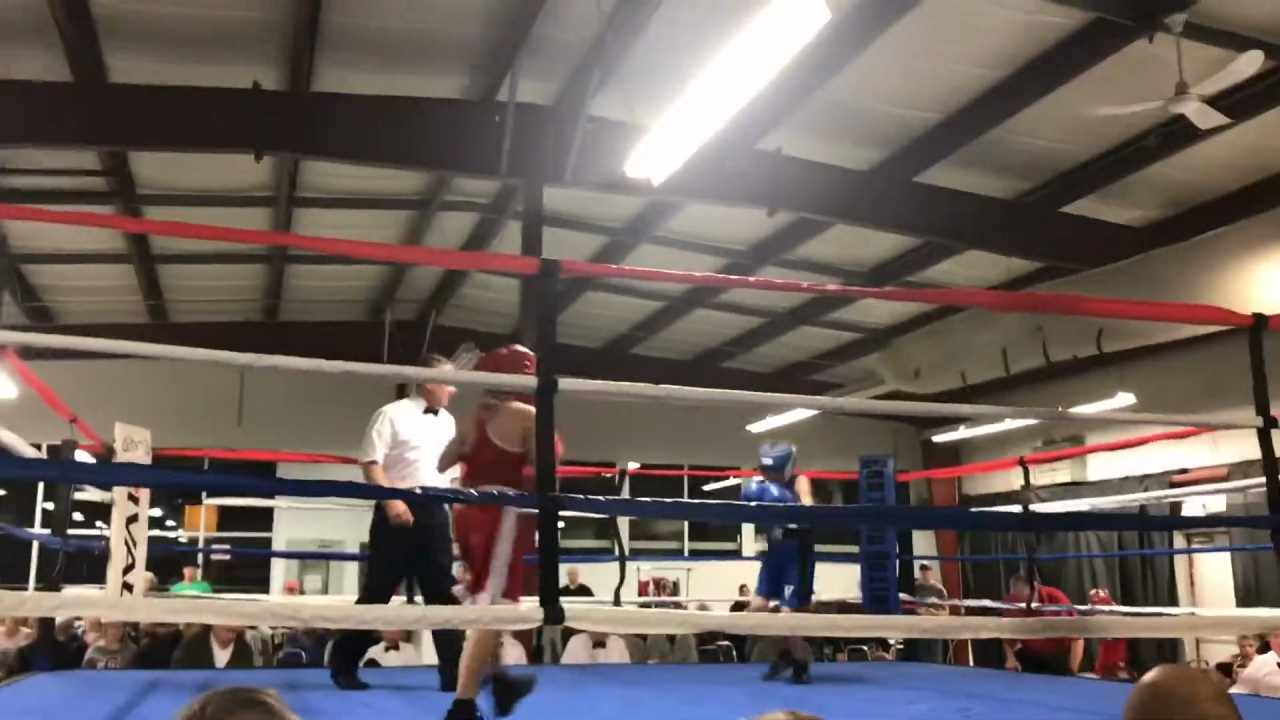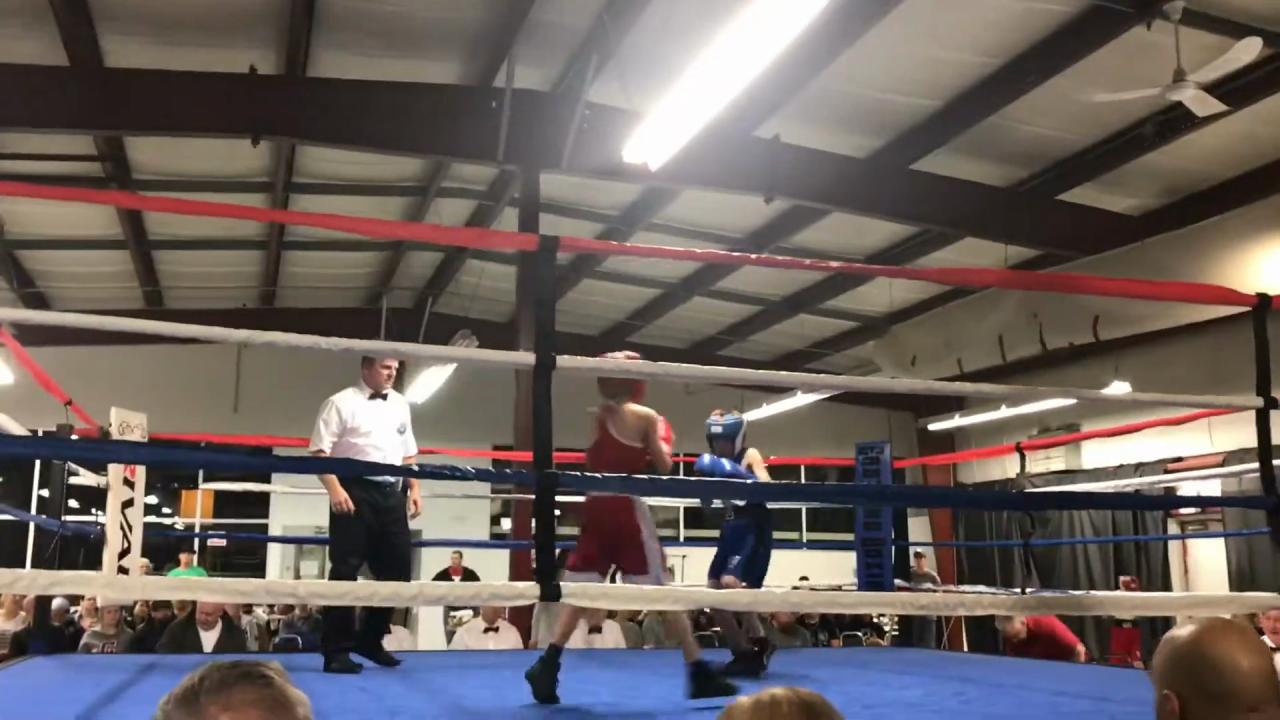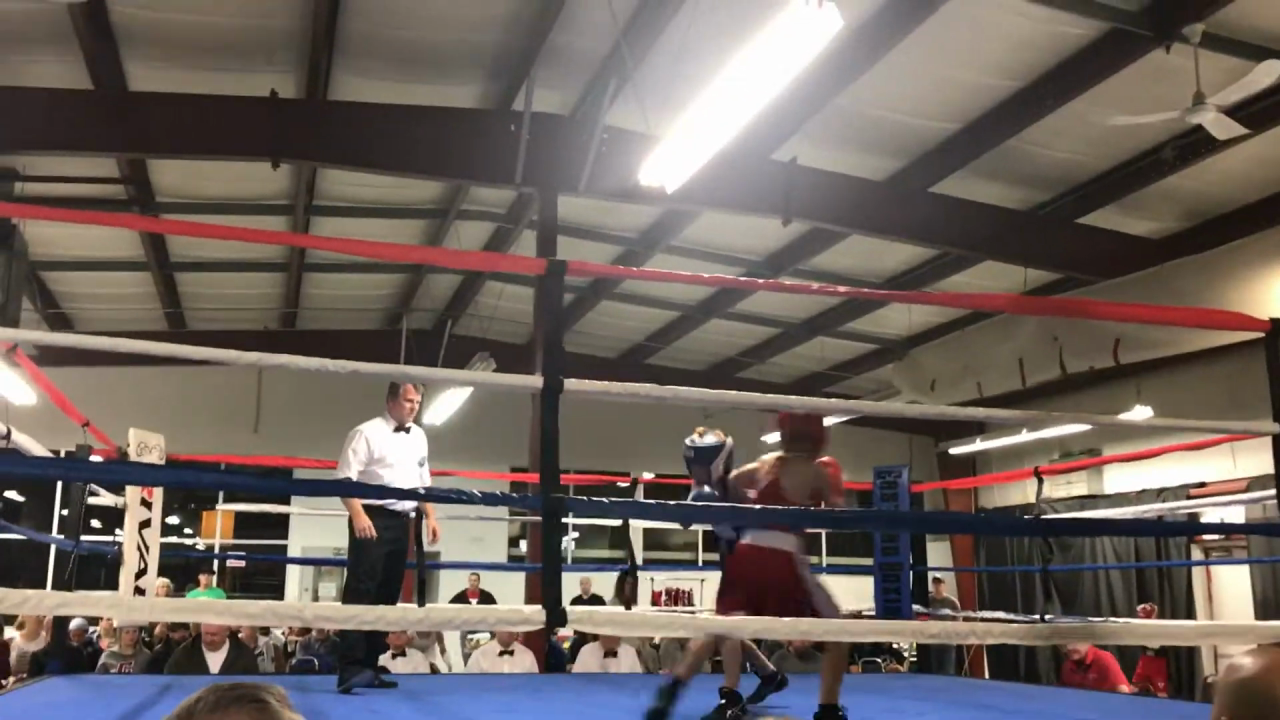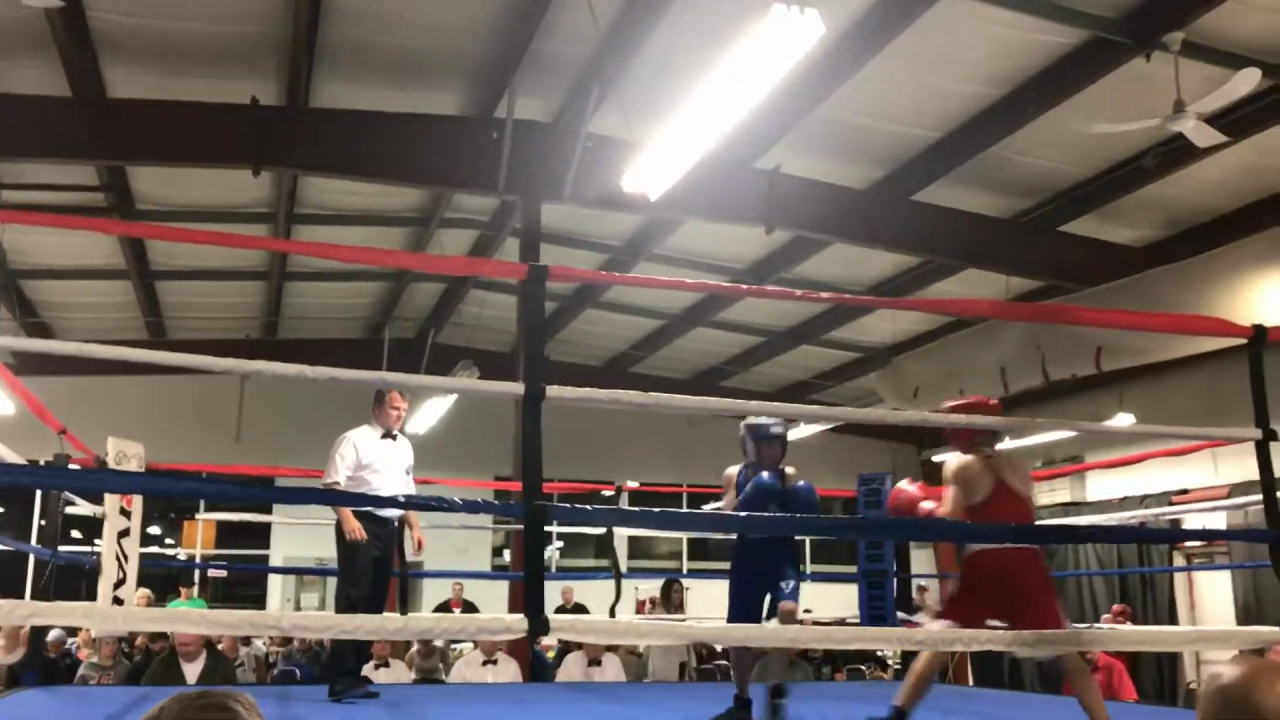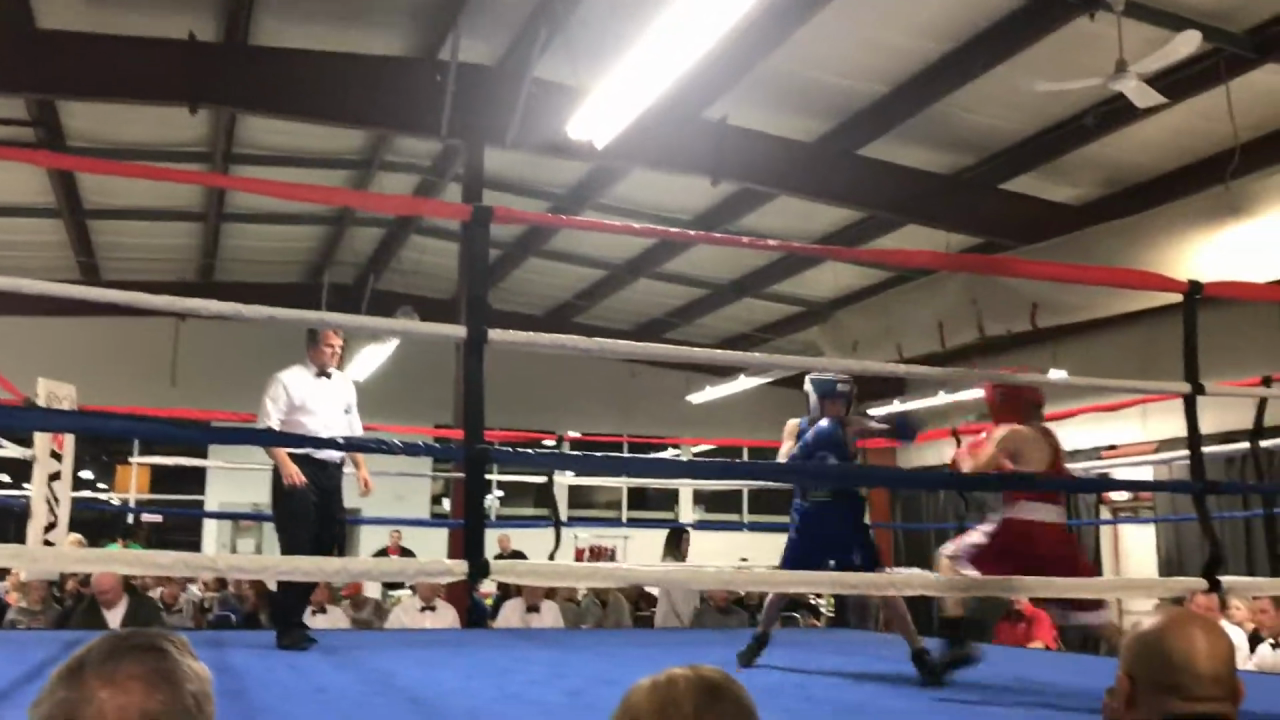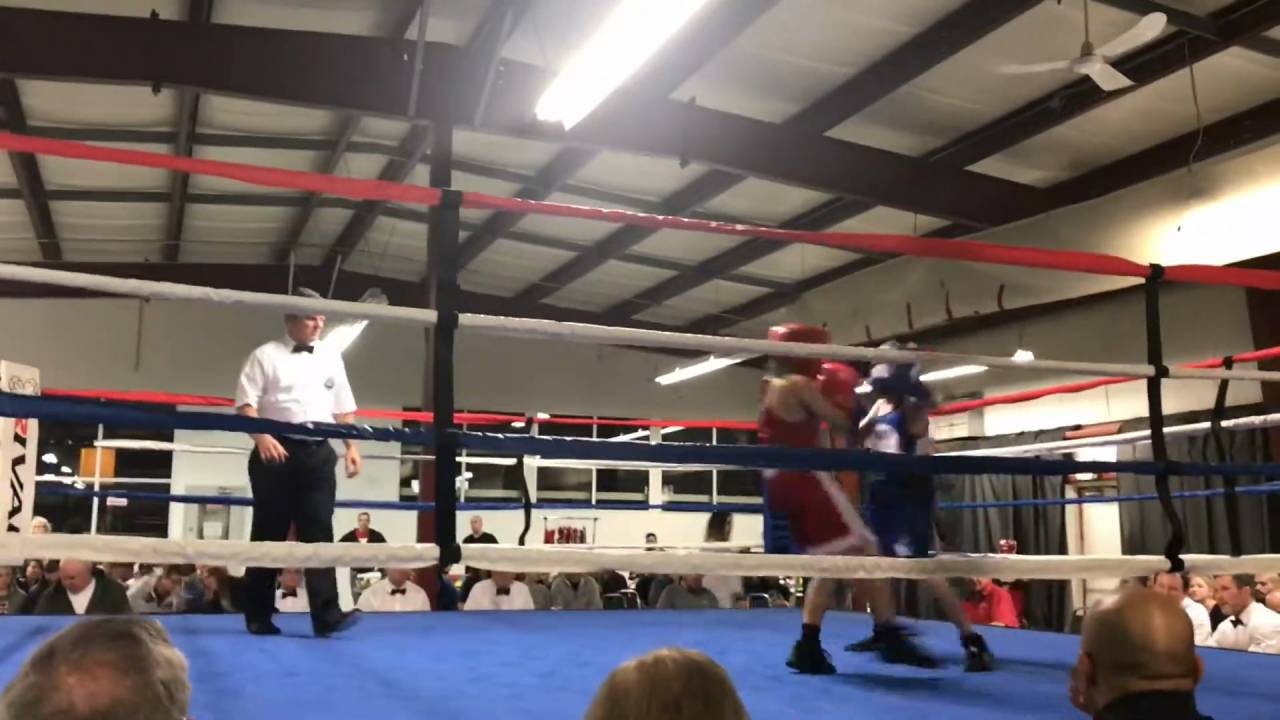
dt=0.5s
person 1, frame 1
left shoulder: (477, 415)
right shoulder: (526, 414)
left elbow: (443, 464)
right wrist: (552, 449)
left hip: (468, 512)
right hip: (499, 513)
left knee: (490, 605)
right knee: (494, 609)
left ankle: (501, 682)
person 1, frame 2
left shoulder: (595, 418)
right shoulder: (645, 416)
right elbow: (664, 466)
right wrist: (663, 443)
left hip: (595, 507)
right hip: (628, 507)
left ankle: (548, 663)
right ankle: (699, 672)
person 1, frame 3
left shoulder: (767, 462)
right shoulder: (818, 472)
left elbow: (733, 482)
right wrist: (835, 487)
left hip: (747, 554)
right hip: (781, 560)
left ankle: (670, 692)
person 1, frame 4
left shoulder: (961, 466)
right shoulder: (1017, 469)
left elbow: (950, 518)
left wrist: (921, 506)
left hip: (984, 560)
right hip: (1026, 558)
right knee: (1064, 650)
person 1, frame 5
left shoulder: (1010, 434)
right shoulder: (1045, 437)
left elbow: (972, 469)
left wrist: (966, 454)
left hip: (1020, 526)
right hip: (1055, 532)
left knee: (950, 557)
right knee: (1094, 612)
left ankle: (956, 641)
person 1, frame 6
left shoulder: (772, 385)
right shoulder: (801, 385)
right elbow: (842, 425)
right wrist: (838, 397)
left hip: (779, 482)
right hip: (801, 475)
right knee: (859, 549)
left ankle: (807, 648)
right ankle: (891, 639)
person 2, frame 1
left shoulder: (447, 421)
right shoulder: (393, 415)
right elbow: (370, 462)
right wrist: (390, 500)
left hip: (432, 510)
right hip: (399, 511)
left knee: (440, 590)
right knee: (379, 588)
left ankle: (454, 671)
right ankle: (344, 664)
person 2, frame 2
left shoulder: (400, 404)
right shoulder: (342, 402)
left elbow: (407, 452)
right elbow: (319, 450)
left wrist: (413, 487)
right wrist: (334, 488)
left hip: (390, 493)
right hip: (354, 492)
left knee: (395, 567)
right knee: (345, 570)
left ankle: (369, 640)
right ankle: (336, 651)
person 2, frame 3
left shoulder: (419, 437)
right shoulder: (368, 432)
right elbow: (345, 478)
left wrist: (430, 516)
right wrist: (358, 515)
left hip: (401, 522)
right hip: (372, 519)
left knee: (387, 596)
right knee: (361, 590)
left ankle: (368, 666)
right ankle: (351, 667)
person 2, frame 4
left shoulder: (405, 446)
right shoulder: (355, 439)
right elbow: (333, 483)
left wrist: (414, 527)
right wrist: (347, 519)
left hip: (388, 529)
right hip: (359, 526)
left knee: (374, 604)
right knee: (352, 599)
left ankle: (351, 676)
right ankle: (342, 678)
person 2, frame 5
left shoulder: (345, 384)
right shoulder: (288, 380)
left elbow: (352, 433)
right elbow: (267, 427)
left wrist: (361, 467)
right wrist: (284, 464)
left hip: (330, 472)
right hip: (299, 470)
left knee: (325, 547)
right knee: (298, 547)
left ankle: (291, 618)
right ankle: (289, 627)
person 2, frame 6
left shoulder: (331, 358)
right shoulder: (265, 356)
left elbow: (343, 408)
right elbow: (246, 403)
left wrist: (351, 447)
right wrist: (263, 438)
left hip: (318, 452)
right hip: (278, 452)
left knee: (318, 531)
right knee: (269, 533)
left ankle: (325, 614)
right ankle: (258, 615)
person 3, frame 1
left shoulder: (799, 482)
right shoulder: (764, 486)
left wrist: (786, 502)
right wrist: (753, 505)
left hip: (797, 553)
right hip: (775, 552)
left knee: (788, 612)
right knee: (757, 607)
left ankle: (801, 664)
right ankle: (787, 652)
person 3, frame 2
left shoulder: (750, 456)
right shoulder: (714, 464)
left wrist: (742, 478)
left hip: (754, 529)
right hip: (730, 532)
left knee: (730, 583)
right knee: (716, 593)
left ankle: (760, 641)
right ankle: (744, 653)
person 3, frame 3
left shoulder: (737, 481)
right shoulder: (705, 487)
right elbow: (689, 518)
right wrist: (695, 504)
left hip: (751, 557)
right hip: (735, 557)
left knee: (731, 622)
right knee: (727, 628)
left ankle: (731, 697)
right ankle: (770, 674)
person 3, frame 4
left shoulder: (788, 476)
right shoulder: (734, 476)
left elbow: (799, 517)
left wrist: (801, 505)
right wrist: (748, 500)
left hip: (782, 556)
right hip: (746, 558)
left knee: (787, 611)
person 3, frame 5
left shoulder: (849, 427)
right shoulder: (796, 427)
right wrist: (805, 449)
left hip: (845, 515)
right hip: (809, 516)
left ankle: (920, 654)
right ankle: (760, 638)
person 3, frame 6
left shoulder: (914, 408)
right shoulder: (879, 403)
left hip: (908, 494)
right hip: (882, 492)
left ankle: (974, 641)
right ankle: (884, 629)
